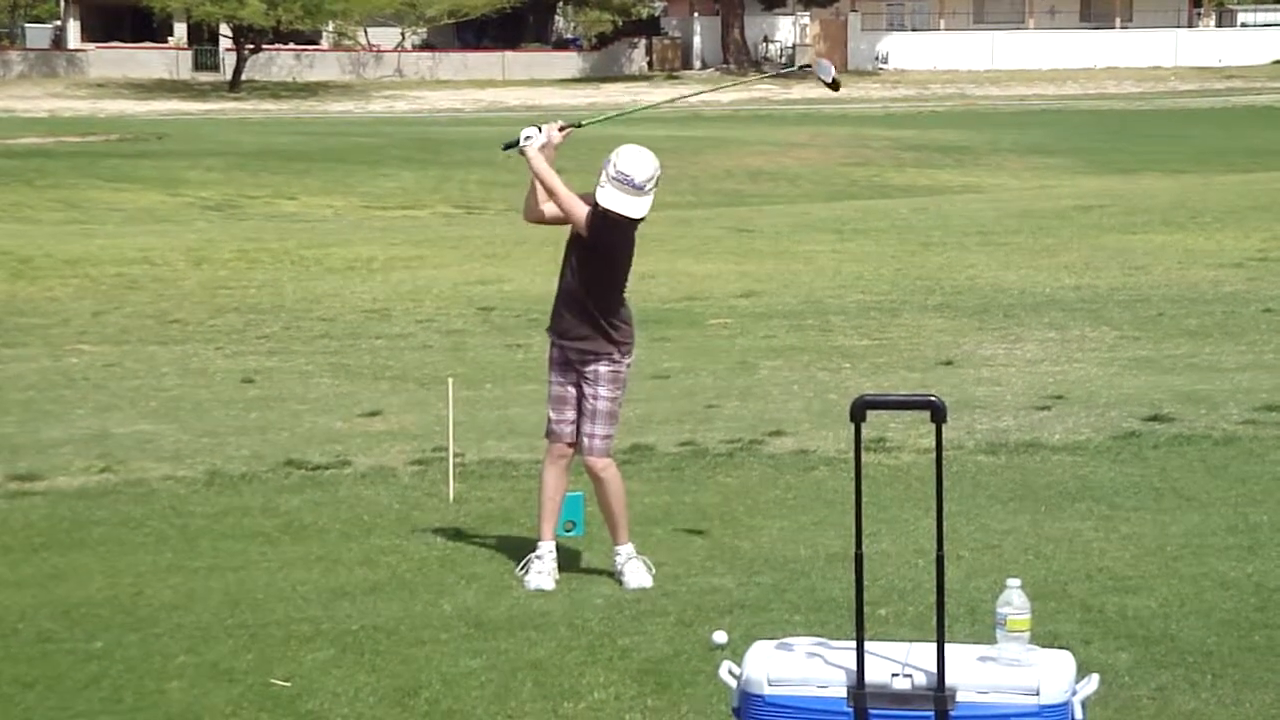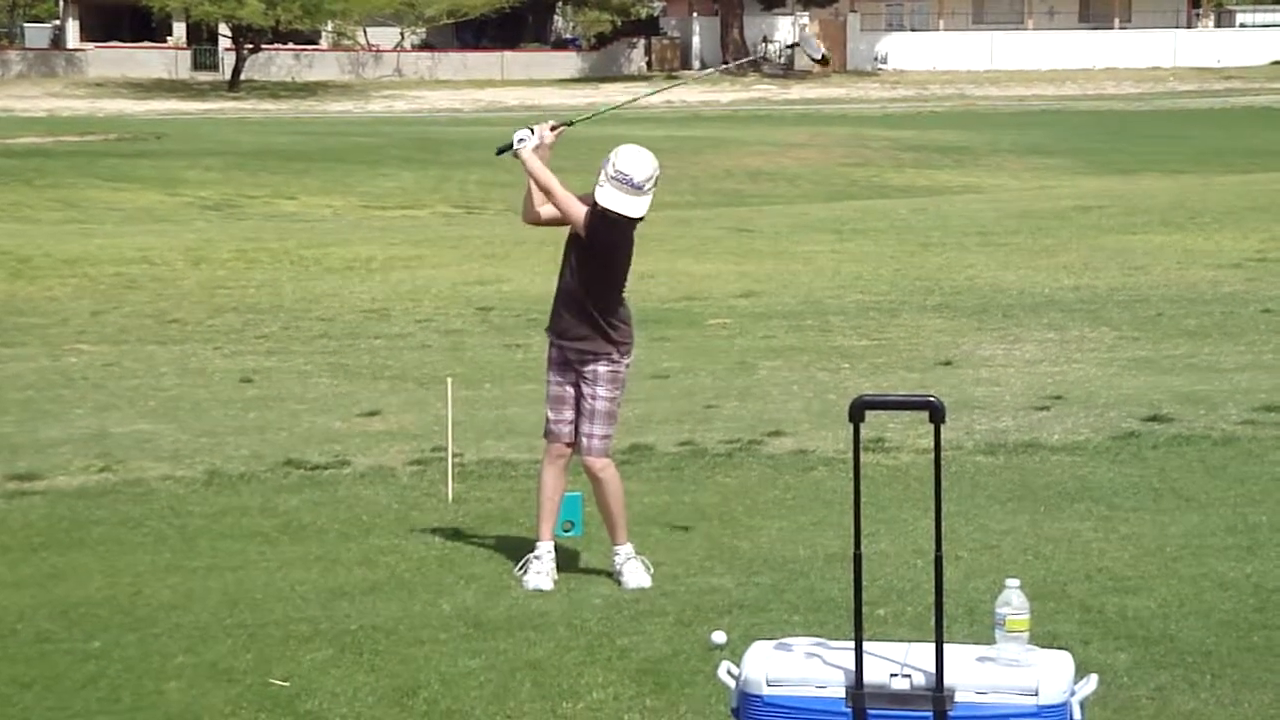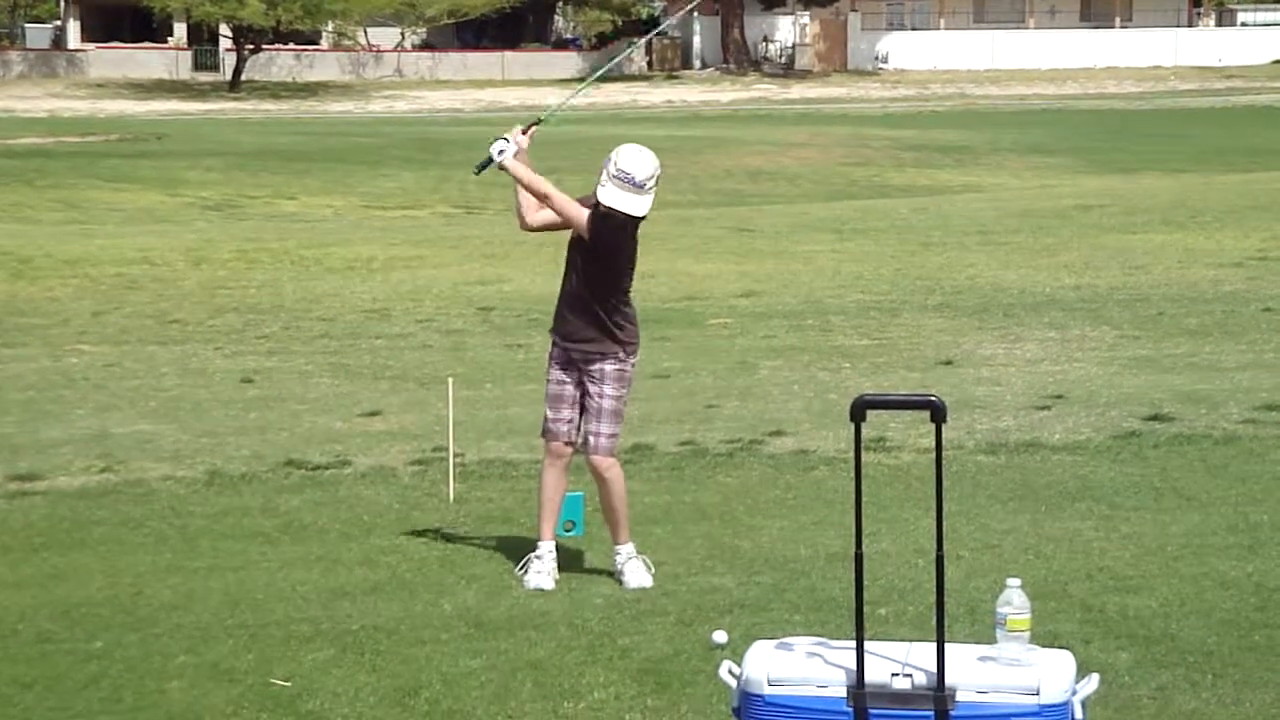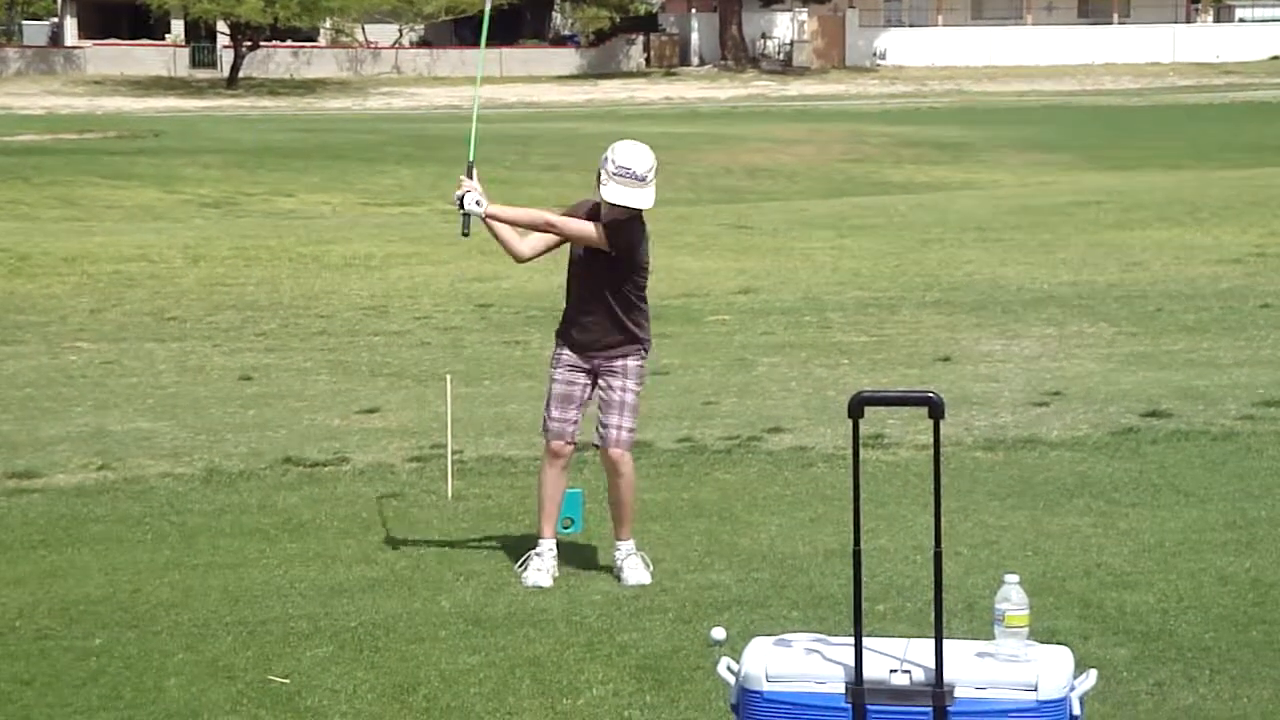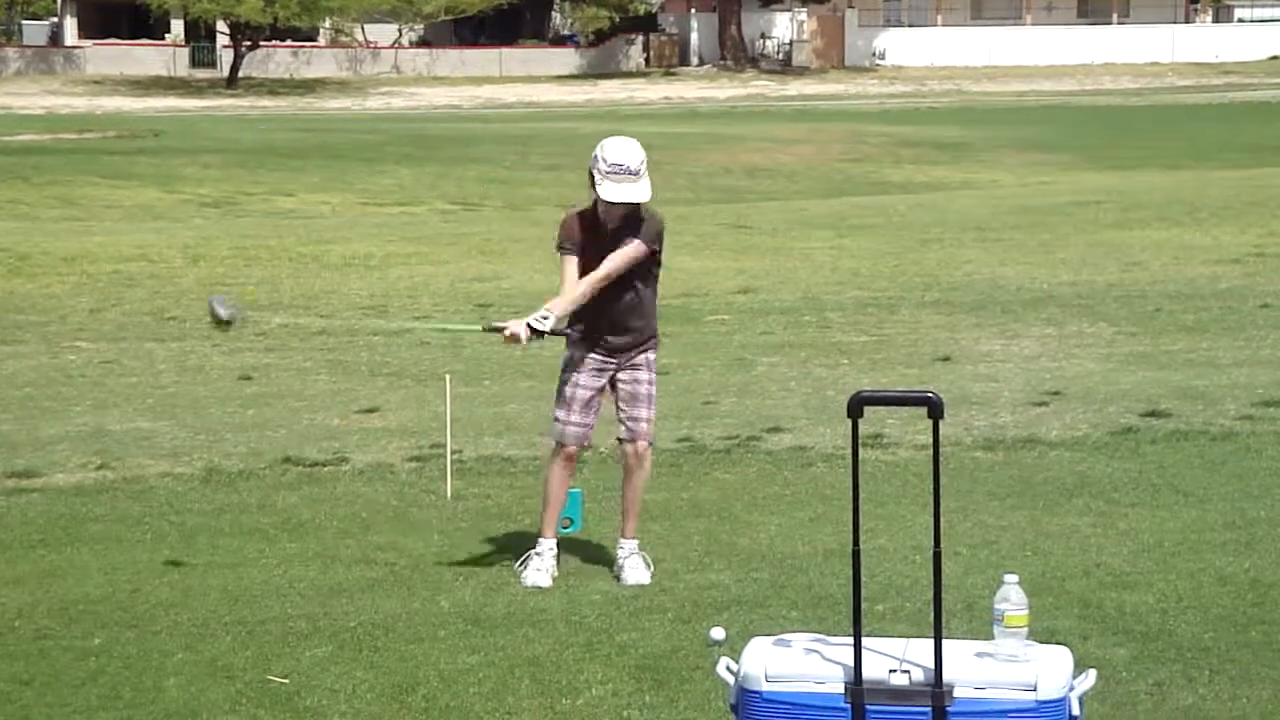
dt=0.1s
person 1, frame 1
left shoulder: (613, 228)
right shoulder: (596, 209)
left elbow: (553, 189)
right elbow: (536, 213)
left wrist: (533, 153)
right wrist: (546, 151)
left hip: (604, 354)
right hip: (566, 345)
left knee: (596, 457)
right knee: (559, 447)
left ankle: (625, 552)
right ankle: (545, 550)
person 1, frame 2
left shoulder: (611, 227)
right shoulder: (594, 209)
left elbow: (551, 190)
right elbow: (534, 214)
left wrist: (527, 154)
right wrist: (540, 152)
left hip: (603, 354)
right hip: (565, 345)
left knee: (594, 457)
right knee: (557, 448)
left ankle: (624, 553)
right ankle: (544, 551)
person 1, frame 3
left shoulder: (618, 227)
right shoulder: (592, 209)
left elbow: (549, 196)
right elbow: (531, 217)
left wrist: (508, 161)
right wrist: (519, 158)
left hip: (609, 355)
right hip: (567, 347)
left knee: (600, 456)
right knee: (557, 447)
left ankle: (625, 551)
right ankle: (546, 550)
person 1, frame 4
left shoulder: (629, 231)
right shoulder: (584, 213)
left elbow: (551, 222)
right elbow: (523, 249)
left wrist: (486, 206)
right wrist: (484, 211)
left hip: (623, 354)
right hip: (574, 348)
left knee: (616, 453)
right knee: (558, 447)
left ankle: (625, 549)
right ankle: (545, 549)
person 1, frame 5
left shoulder: (648, 225)
right shoulder: (575, 227)
left elbow: (600, 277)
right elbow: (572, 290)
left wrist: (543, 317)
right wrist: (539, 322)
left hip: (637, 349)
right hip: (590, 348)
left knee: (638, 447)
right knee: (567, 447)
left ankle: (628, 547)
right ankle: (545, 546)
